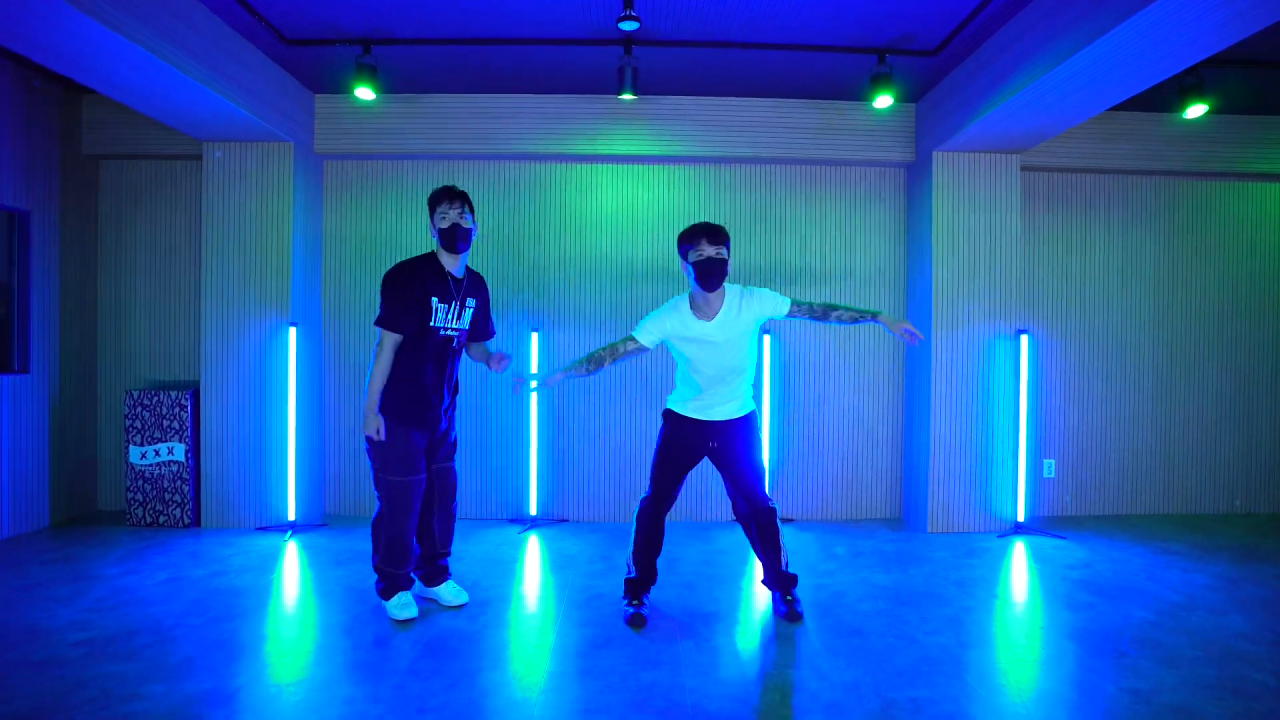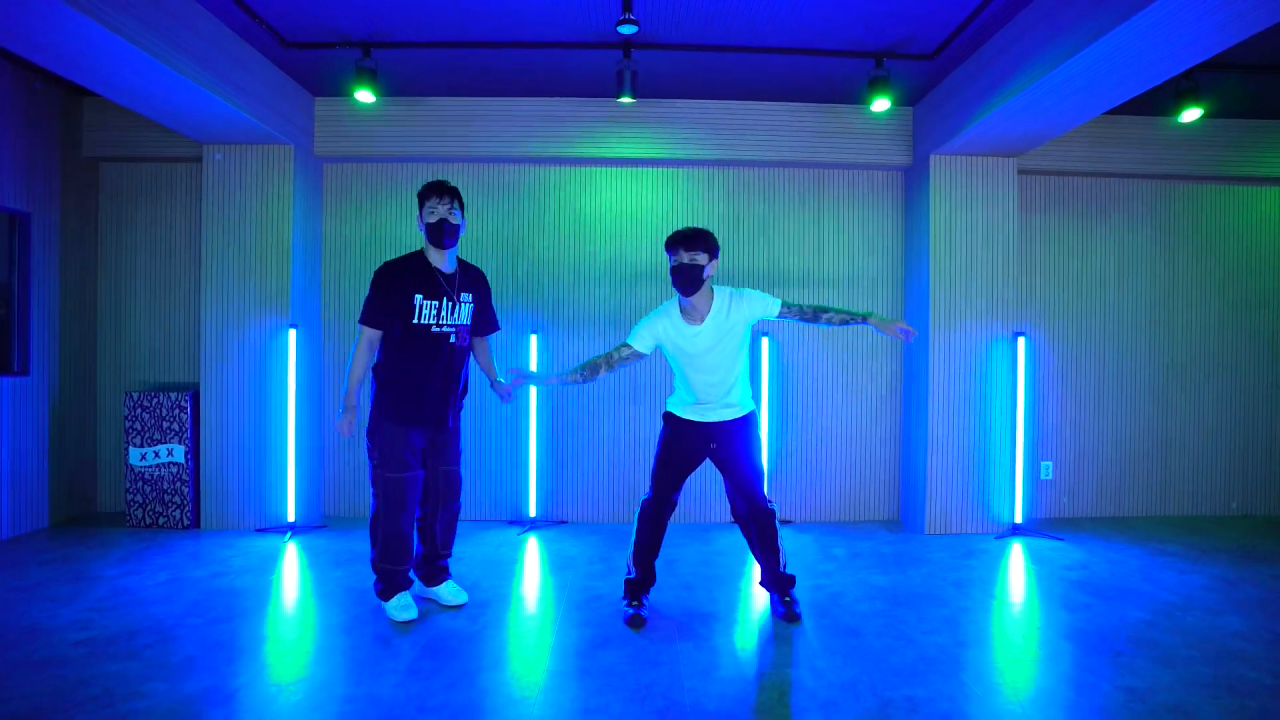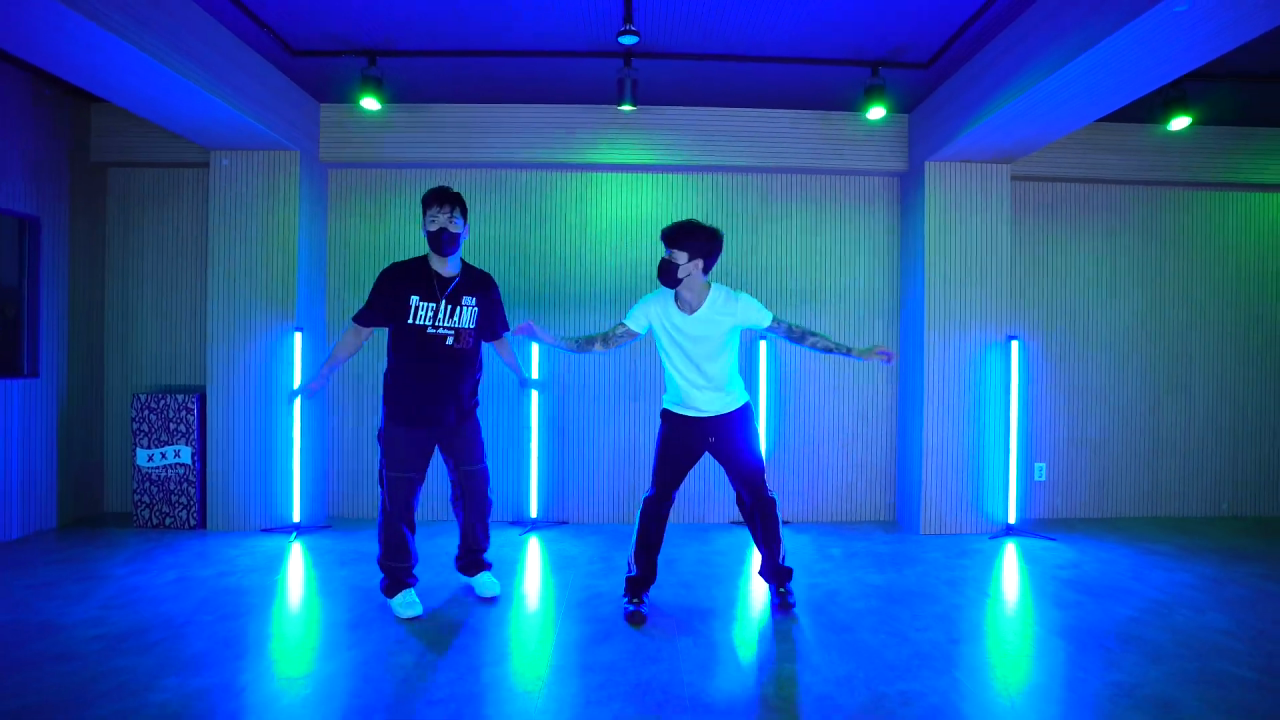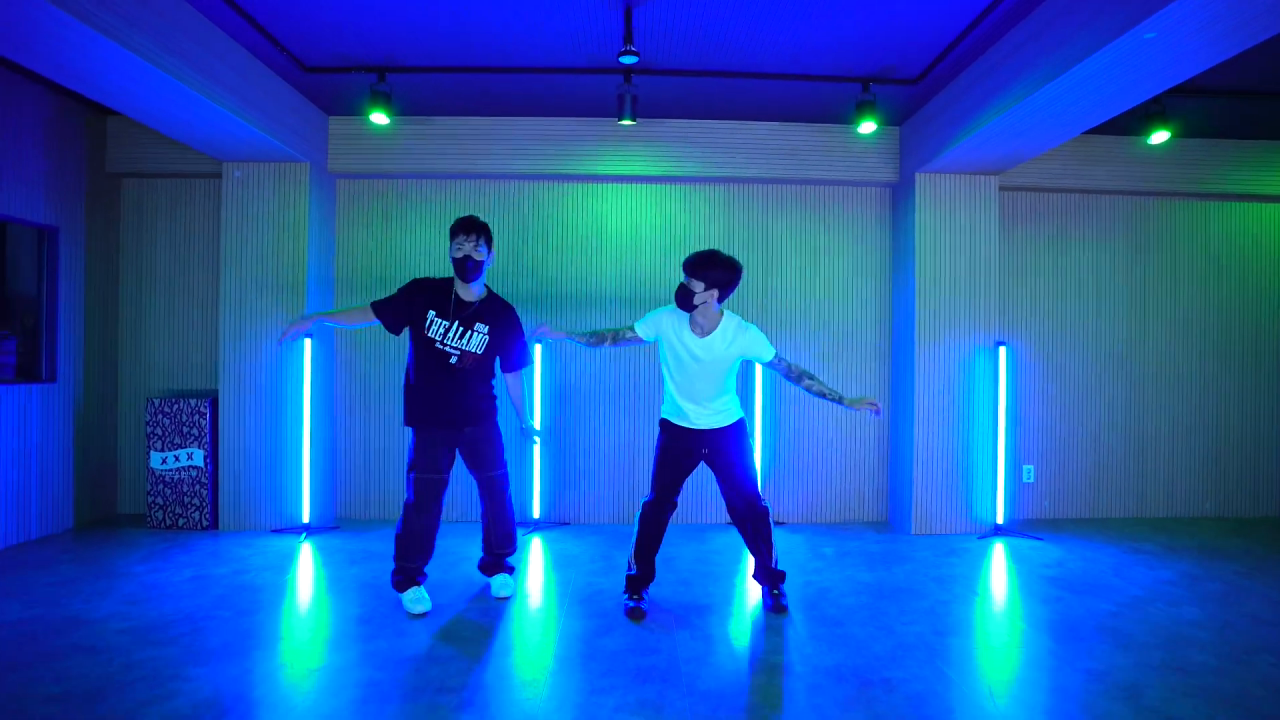
dt=0.2s
person 1, frame 1
left shoulder: (475, 285)
right shoulder: (407, 276)
right elbow: (388, 343)
left wrist: (490, 358)
right wrist: (371, 408)
left hip: (439, 409)
right hip: (399, 410)
left knee: (440, 493)
right knee: (400, 499)
left ankle: (432, 575)
right ankle: (393, 584)
person 1, frame 2
left shoulder: (475, 281)
right shoulder: (394, 275)
right elbow: (368, 339)
left wrist: (494, 380)
right wrist: (350, 402)
left hip: (446, 411)
right hip: (397, 412)
left knee: (444, 494)
right knee: (395, 499)
left ankle: (433, 575)
right ankle: (393, 585)
person 1, frame 3
left shoulder: (482, 285)
right shoulder: (398, 278)
left elbow: (497, 338)
right elbow: (361, 329)
left wrist: (522, 376)
right wrist: (325, 372)
left hip: (460, 411)
right hip: (406, 412)
left knee: (474, 489)
right knee: (399, 498)
left ankle: (474, 564)
right ankle: (398, 582)
person 1, frame 4
left shoulder: (503, 313)
right shoulder: (422, 293)
left elbow: (512, 372)
right elbow: (372, 314)
left wrist: (524, 420)
right wrist: (315, 319)
left hip: (479, 418)
right hip: (429, 418)
left knee: (496, 492)
right knee: (424, 499)
left ankle: (497, 566)
right ankle: (408, 578)
person 2, frame 1
left shoulder: (753, 302)
right shoulder: (668, 318)
left elbow: (815, 311)
right elbow: (616, 351)
left wrist: (880, 318)
right wrist: (561, 374)
left hip: (737, 423)
right hip: (684, 422)
left knee: (756, 507)
right knee: (655, 502)
left ankle: (781, 587)
right ankle: (636, 591)
person 2, frame 2
left shoulder: (744, 303)
right shoulder: (660, 322)
left elbow: (804, 312)
right elbow: (610, 360)
left wrist: (871, 320)
right wrist: (551, 379)
left hip: (737, 423)
right hip: (683, 423)
left knee: (754, 507)
right knee: (656, 505)
left ankle: (780, 588)
right ankle: (636, 592)
person 2, frame 3
left shoulder: (736, 305)
right shoulder: (653, 307)
left elbow: (791, 331)
right elbow: (606, 341)
left wrist: (853, 352)
right wrist: (549, 339)
left hip: (732, 417)
right hip: (680, 419)
left knee: (756, 496)
right knee: (657, 500)
left ankle: (778, 580)
right ankle: (637, 589)
person 2, frame 4
left shoulder: (743, 335)
right shoulder: (664, 321)
left elbow: (790, 370)
right elbow: (615, 337)
left wrist: (845, 400)
right wrist: (563, 334)
left hip: (727, 430)
right hip: (677, 429)
left knee: (749, 507)
right knee: (658, 504)
left ankle: (770, 582)
right ankle: (636, 587)
